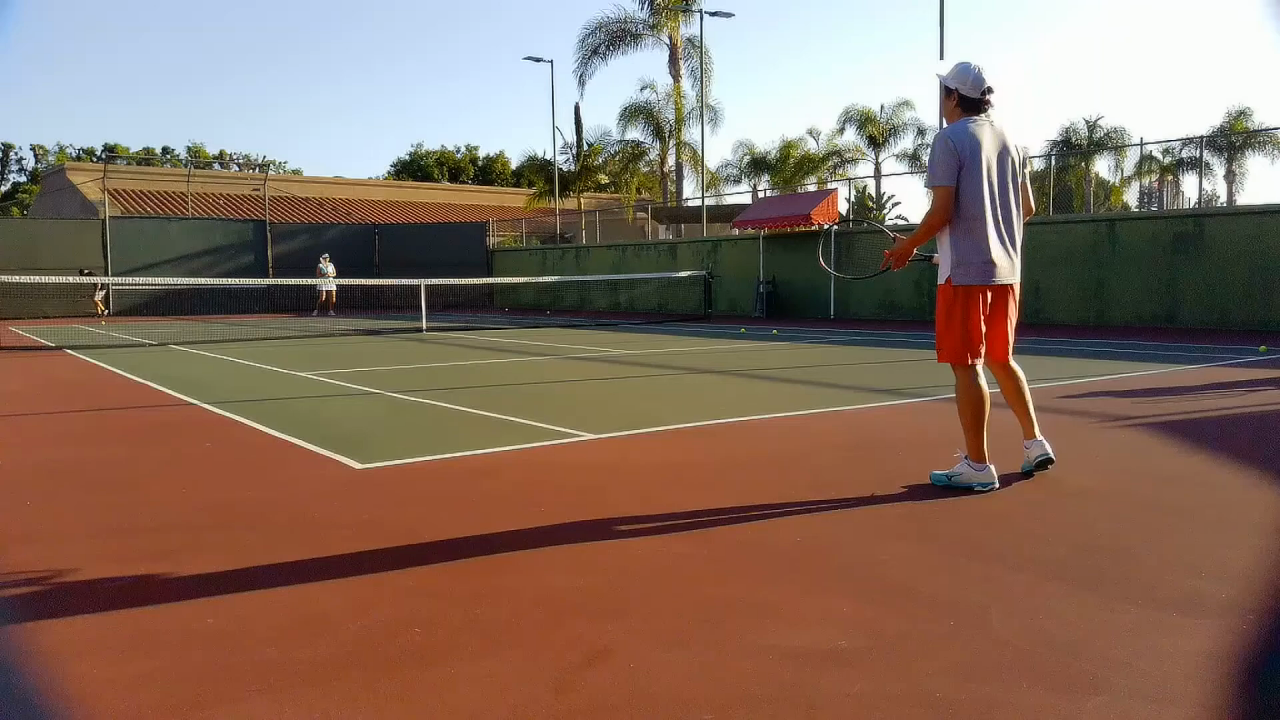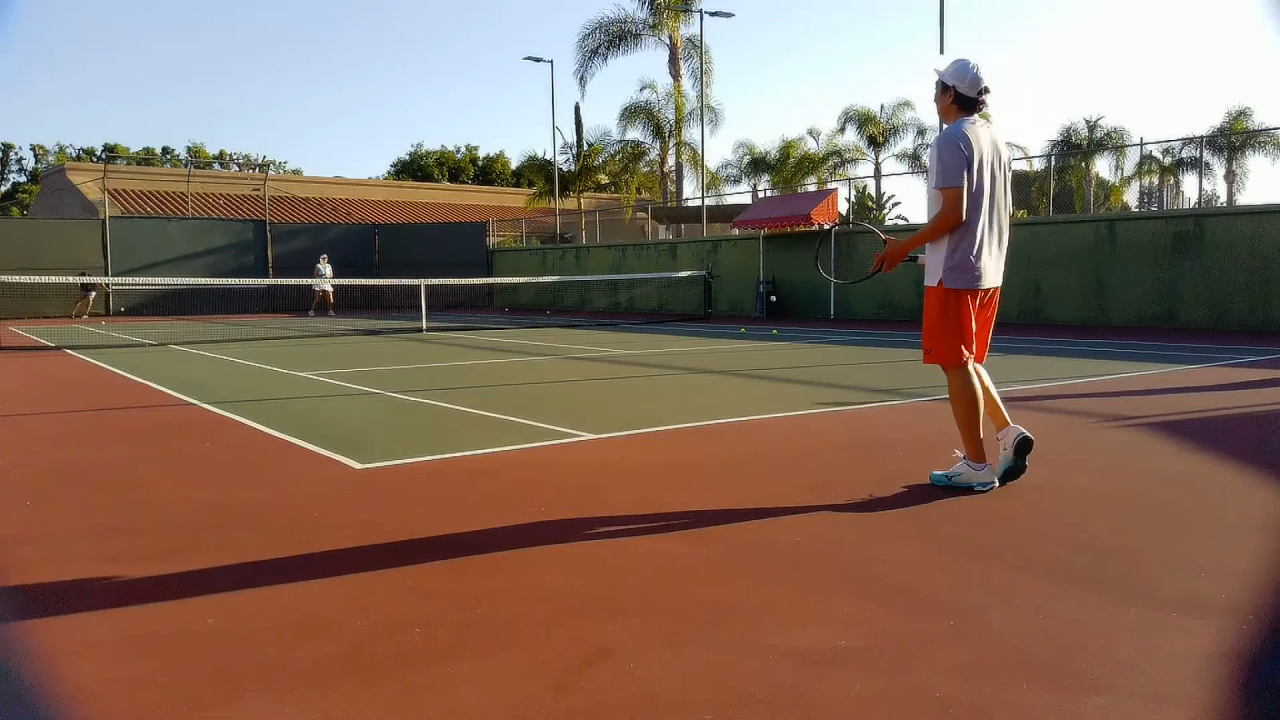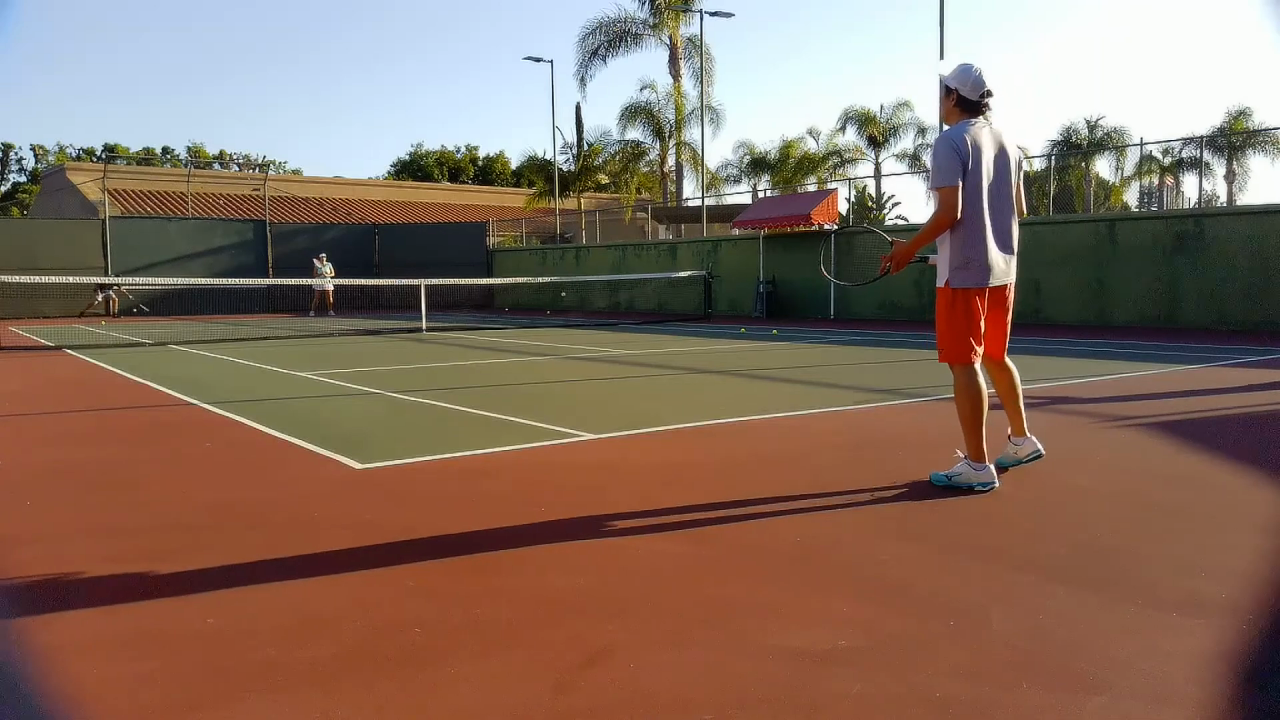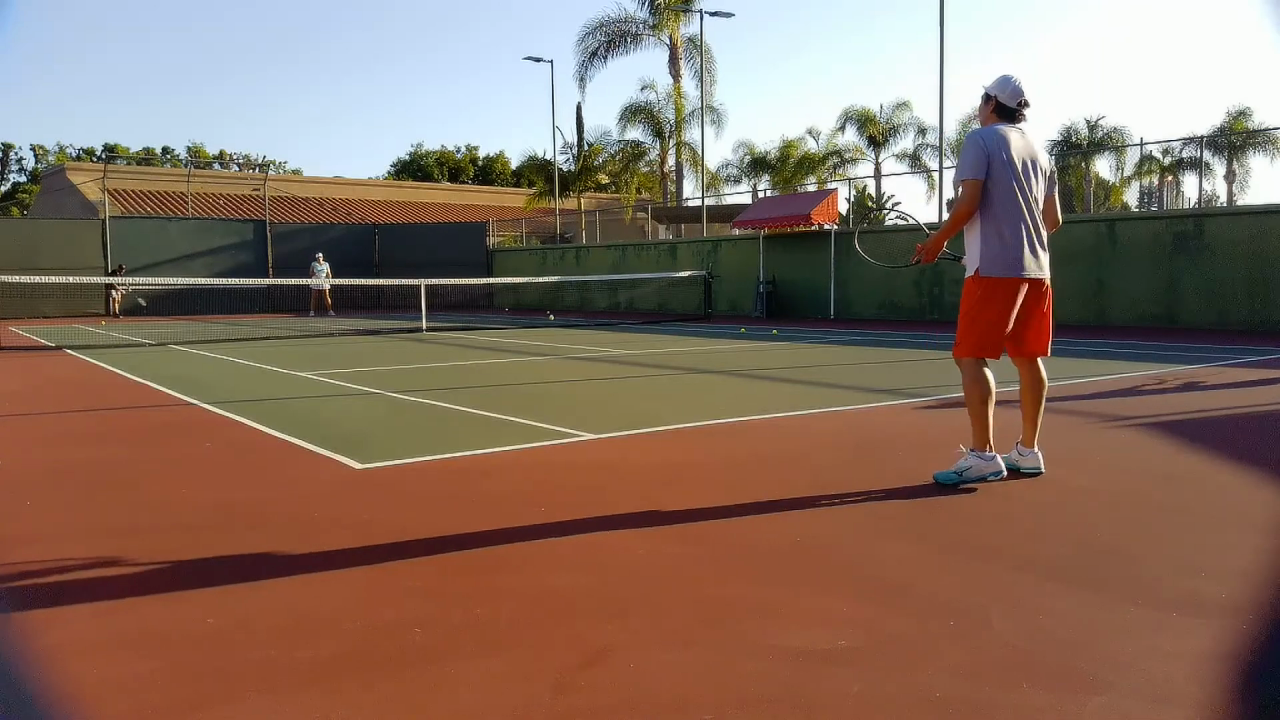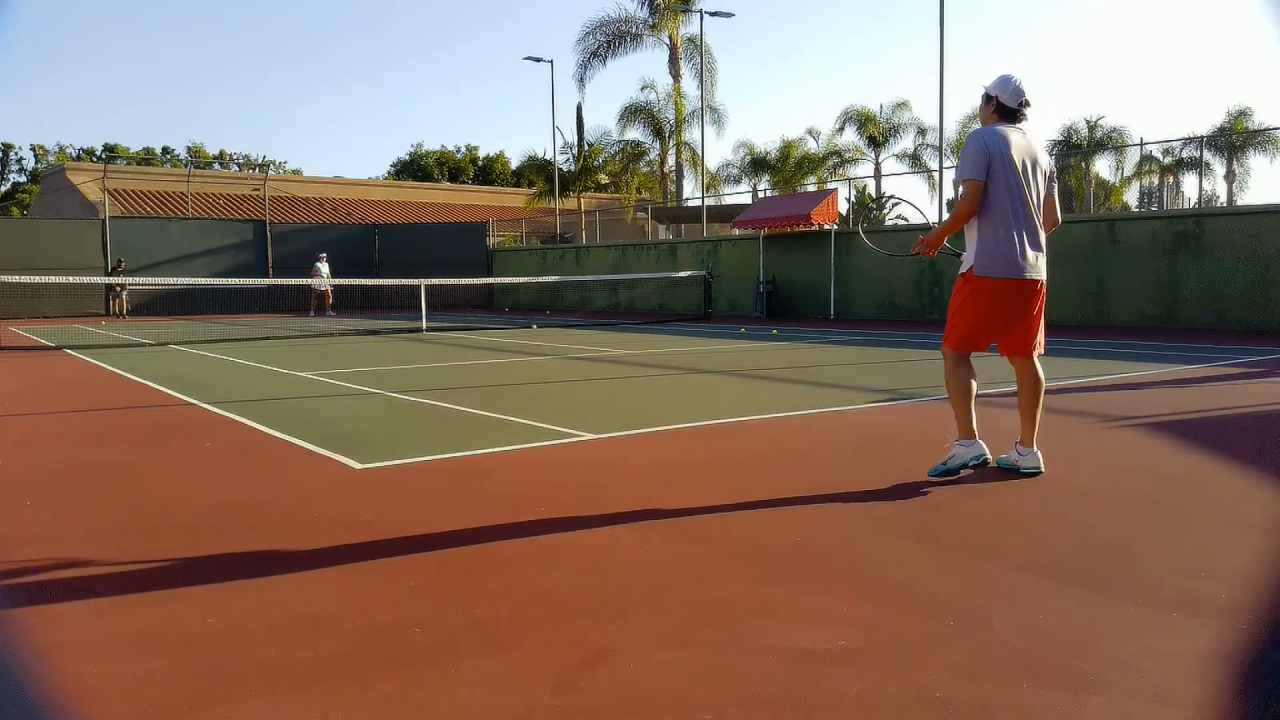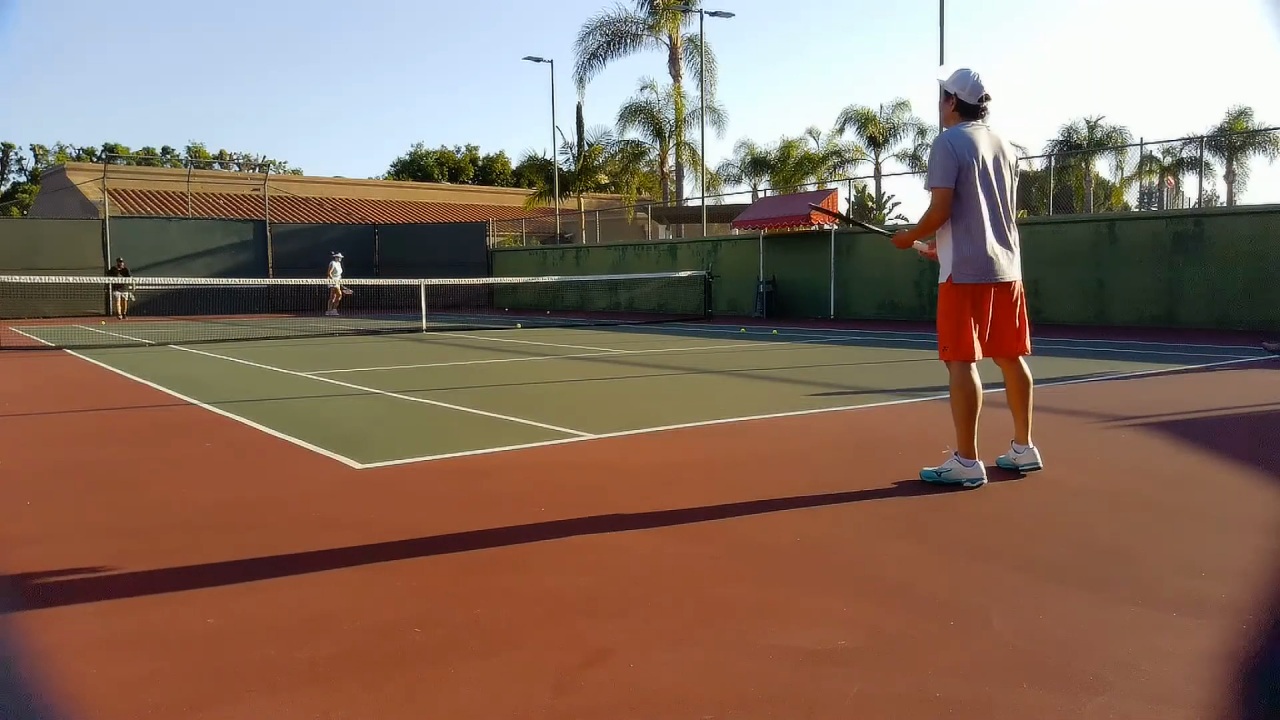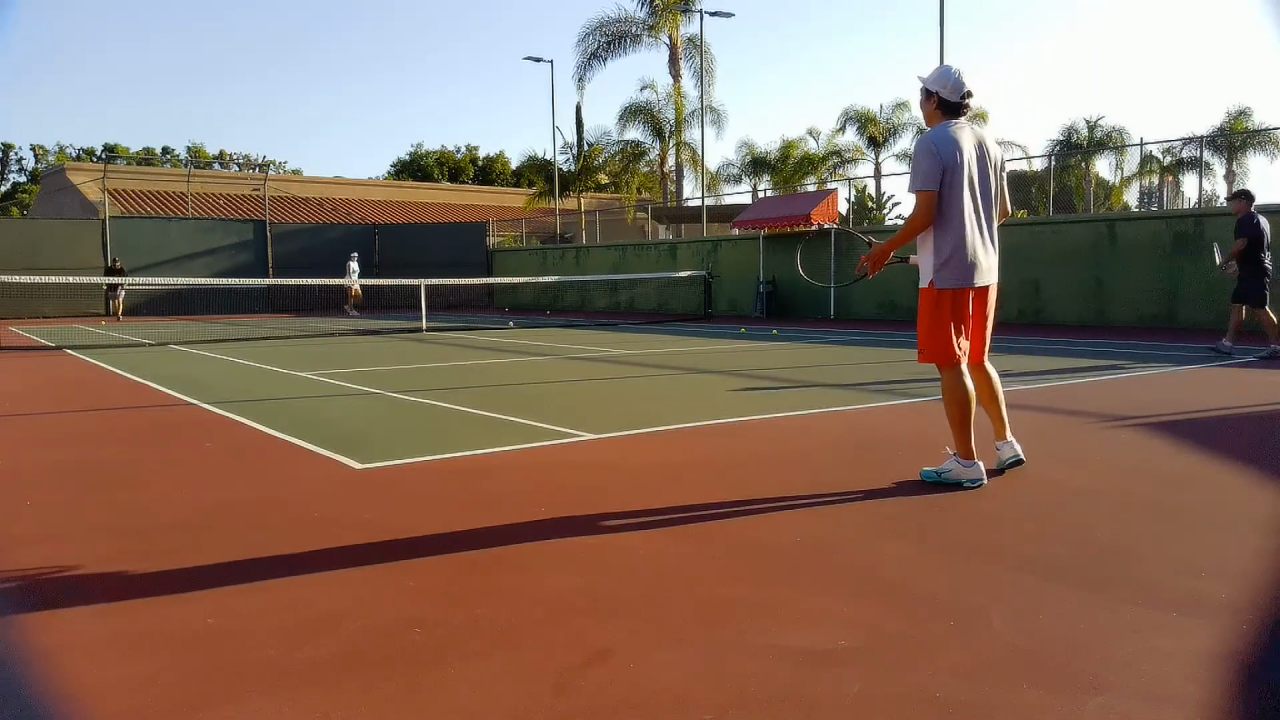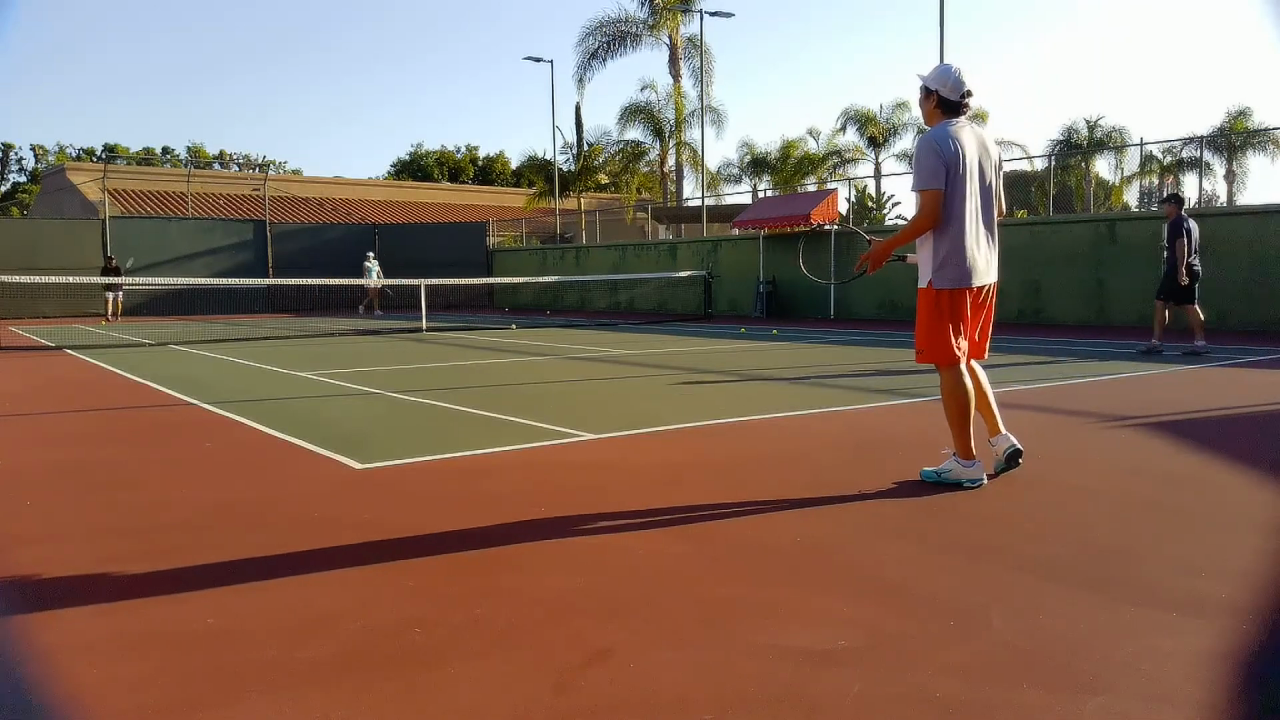
dt=0.5s
person 1, frame 1
left shoulder: (950, 138)
right shoulder: (1010, 142)
left elbow: (942, 210)
right elbow: (1028, 208)
left wrist: (909, 245)
left hip: (965, 271)
right hip: (1006, 269)
left knee: (967, 365)
right knee: (999, 360)
left ankle: (978, 466)
right ankle: (1035, 443)
person 1, frame 2
left shoulder: (952, 138)
right shoulder: (995, 140)
left elbow: (952, 213)
right elbow: (1005, 210)
left wrist: (904, 246)
left hip: (953, 272)
right hip: (988, 270)
left knee: (956, 365)
right knee: (966, 363)
left ankle: (977, 465)
right ankle: (1008, 436)
person 1, frame 3
left shoulder: (952, 141)
right shoulder: (1007, 144)
left elbow: (949, 211)
right elbow: (1019, 209)
left wrist: (909, 248)
left hip: (964, 271)
right hip: (1003, 268)
left knee: (964, 364)
right knee: (995, 357)
left ankle: (977, 466)
right ankle: (1023, 440)
person 1, frame 4
left shoulder: (980, 139)
right shoulder: (1038, 151)
left elbow: (968, 203)
right elbow: (1053, 219)
left wrist: (938, 240)
left hip: (993, 267)
right hip: (1035, 267)
left knee: (971, 356)
right knee: (1028, 357)
left ankle: (983, 454)
right ankle: (1028, 450)
person 1, frame 5
left shoulder: (982, 139)
right shoulder: (1039, 152)
left elbow: (969, 203)
right elbow: (1052, 219)
left wrist: (938, 236)
left hip: (987, 267)
right hip: (1031, 268)
left knee: (956, 352)
right knee: (1024, 356)
left ankle: (968, 443)
right ankle: (1027, 450)
person 1, frame 6
left shoulder: (948, 142)
right shoulder: (1003, 146)
left elbow: (940, 211)
left wrist: (909, 236)
left hip: (966, 270)
right hip: (1006, 267)
left knee: (961, 360)
right knee: (1011, 357)
left ankle: (967, 462)
right ankle: (1024, 448)
person 1, frame 7
left shoulder: (931, 143)
right shoulder: (988, 144)
left elbow: (924, 214)
right elbow: (1003, 210)
left wrist: (886, 248)
left hip: (947, 272)
right hip: (984, 269)
left knee: (951, 364)
right knee: (976, 359)
left ankle: (966, 462)
right ankle: (1006, 443)
person 1, frame 8
left shoulder: (933, 141)
right shoulder: (986, 142)
left elbow: (930, 214)
right elbow: (999, 210)
left wrist: (886, 247)
left hip: (946, 273)
right hip: (983, 269)
left knee: (950, 364)
right knee: (965, 359)
left ankle: (966, 463)
right ankle: (1001, 439)
